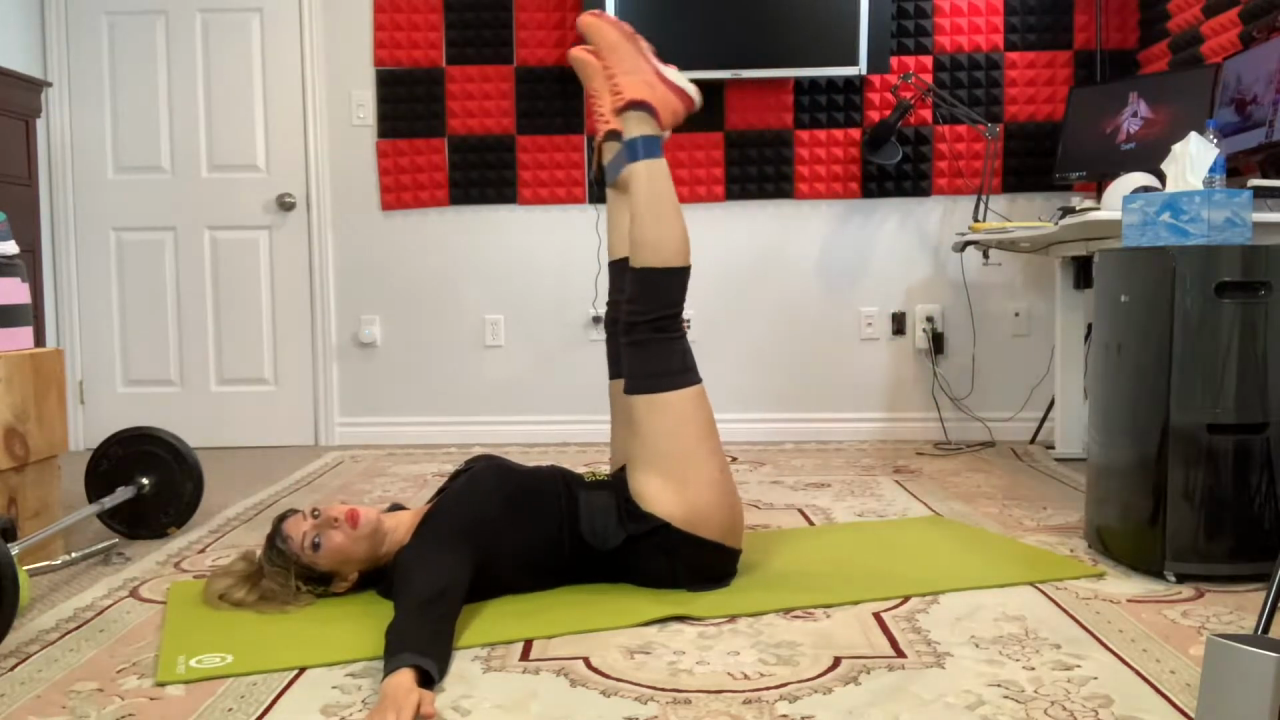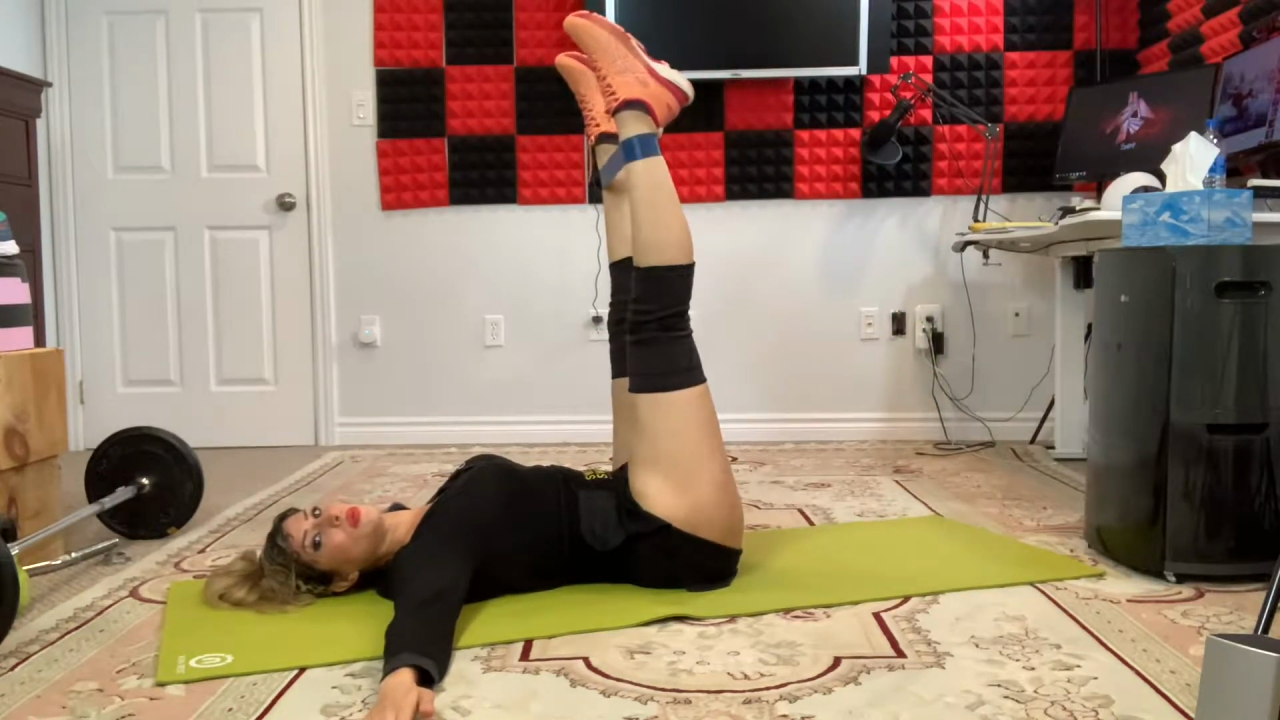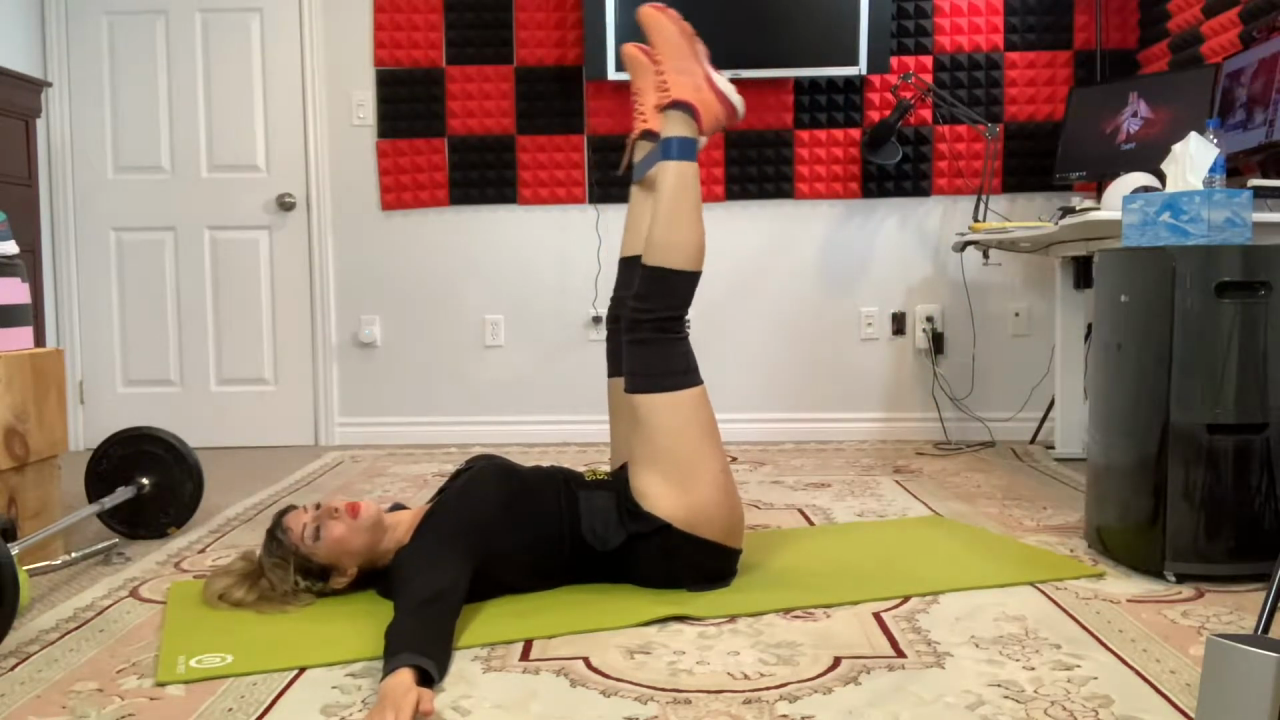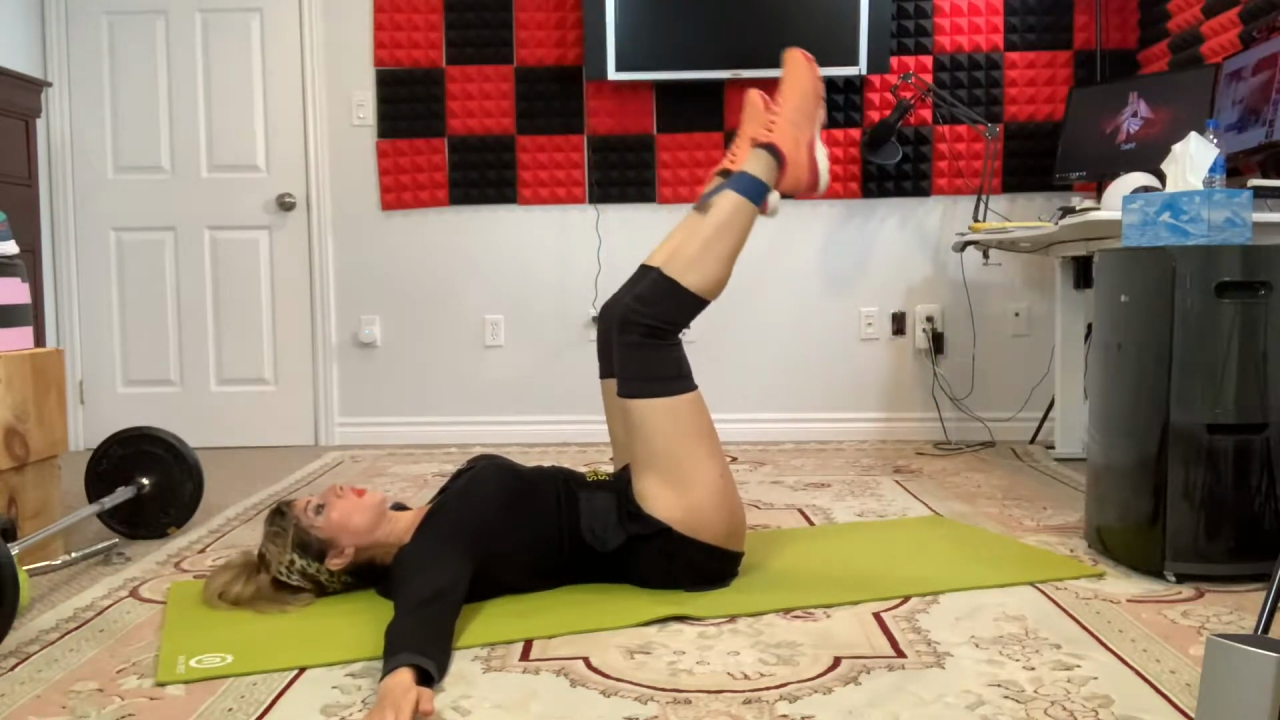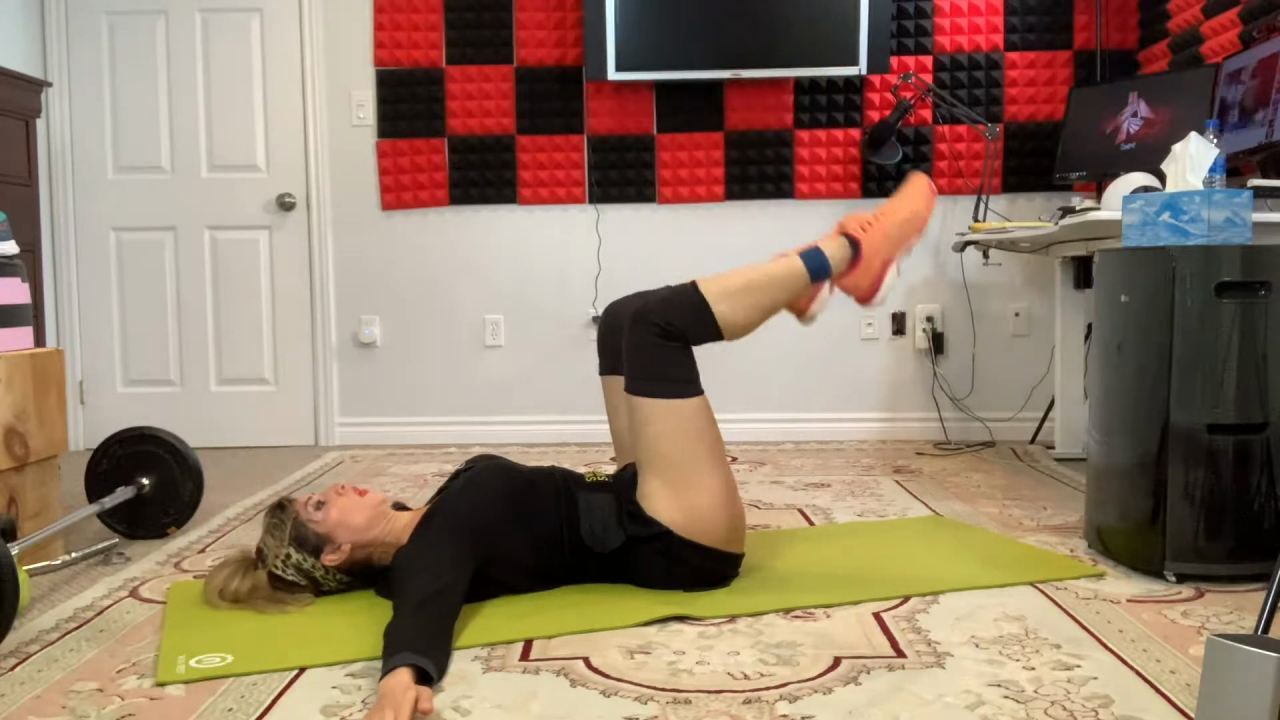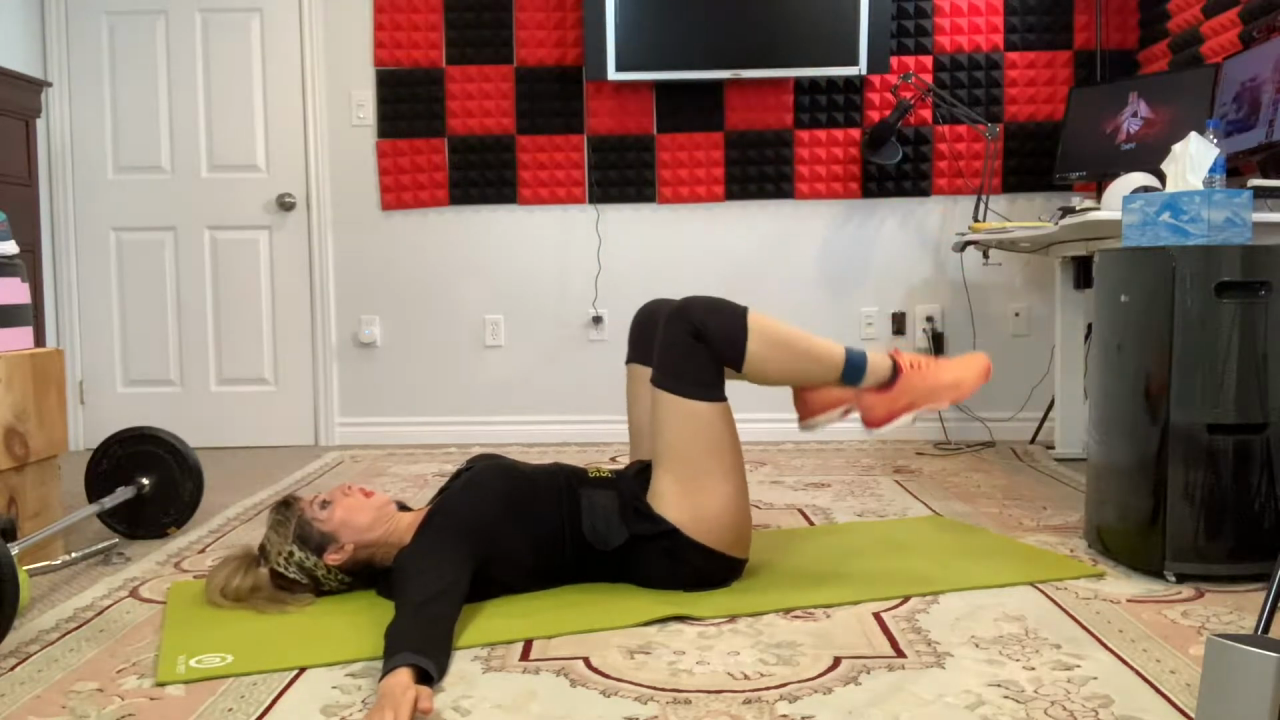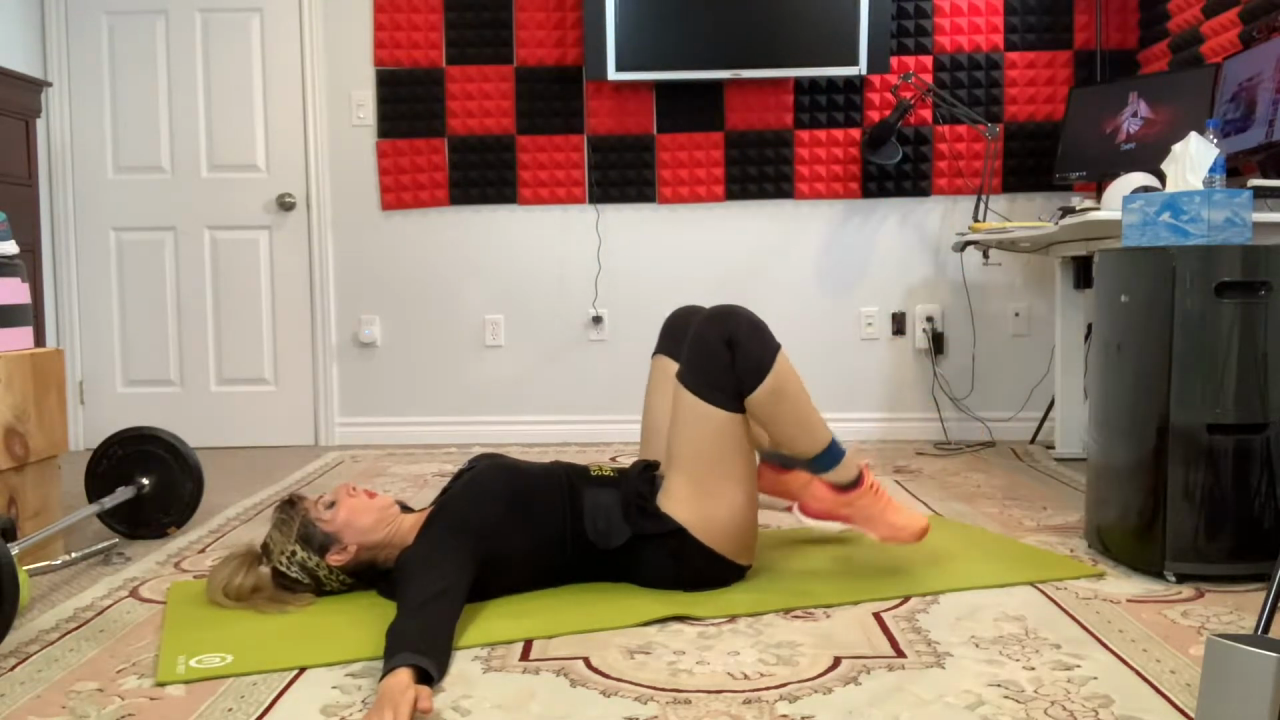
dt=0.3s
person 1, frame 1
left shoulder: (422, 525)
right shoulder: (418, 563)
right elbow: (424, 612)
left hip: (632, 514)
right hip: (680, 543)
right knee: (647, 319)
left ankle: (623, 133)
right ankle: (640, 118)
person 1, frame 2
left shoulder: (420, 525)
right shoulder: (418, 563)
right elbow: (425, 610)
left hip: (630, 514)
right hip: (679, 542)
right knee: (655, 319)
left ankle: (615, 135)
right ankle: (633, 118)
person 1, frame 3
left shoulder: (419, 527)
right shoulder: (419, 564)
right elbow: (425, 612)
left hip: (627, 510)
right hip: (677, 542)
right knee: (651, 319)
left ankle: (658, 131)
right ankle: (680, 118)
person 1, frame 4
left shoulder: (415, 528)
right shoulder: (419, 559)
right elbow: (425, 610)
left hip: (642, 528)
right hip: (681, 543)
left knee: (631, 322)
right knee: (631, 321)
left ankle: (748, 175)
right ankle: (770, 164)
person 1, frame 5
left shoulder: (415, 532)
right shoulder: (415, 563)
right elbow: (424, 611)
left hip: (628, 517)
right hip: (678, 548)
left knee: (628, 323)
right knee: (649, 324)
left ankle: (805, 272)
right ankle: (845, 252)
person 1, frame 6
left shoulder: (422, 531)
right shoulder: (422, 562)
right elbow: (425, 613)
left hip: (639, 503)
right hip: (679, 543)
left knee: (660, 320)
right knee: (692, 323)
left ankle: (830, 385)
right ankle: (883, 380)
person 1, frame 7
left shoulder: (419, 531)
right shoulder: (424, 562)
right elbow: (427, 613)
left hip: (640, 496)
right hip: (682, 542)
left knee: (692, 324)
right knee: (727, 332)
left ankle: (788, 472)
right ankle: (849, 488)
